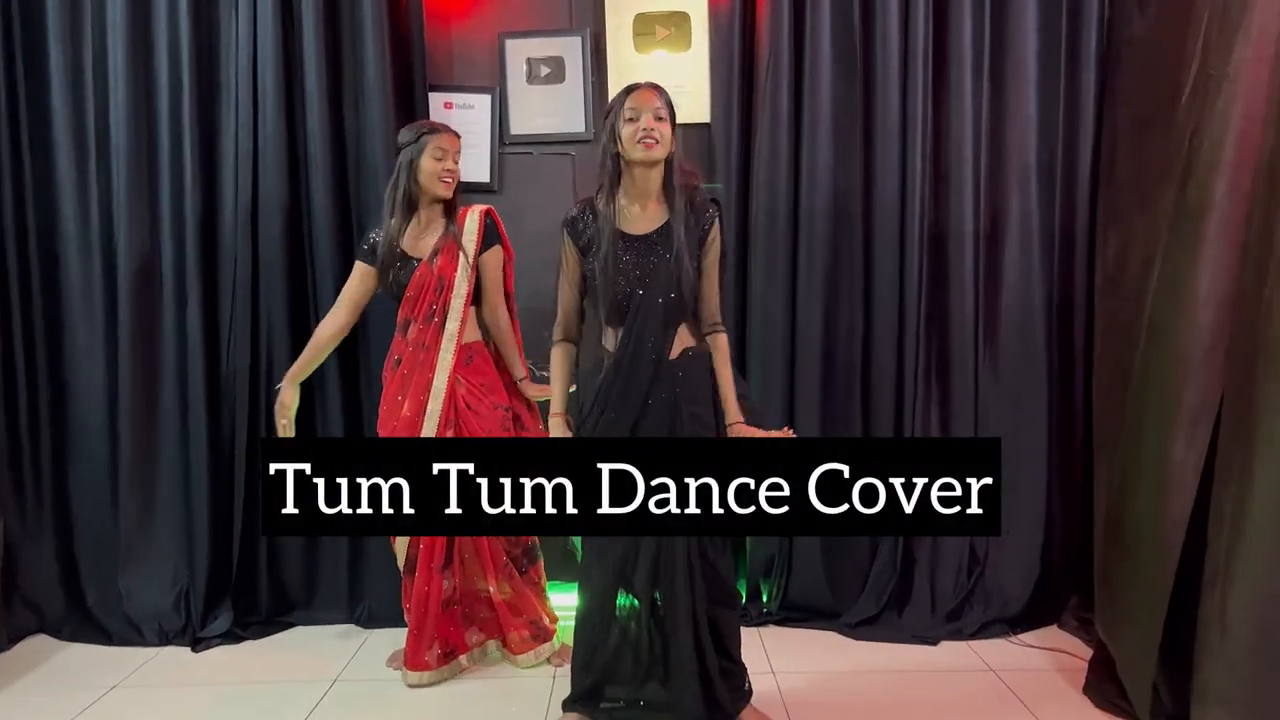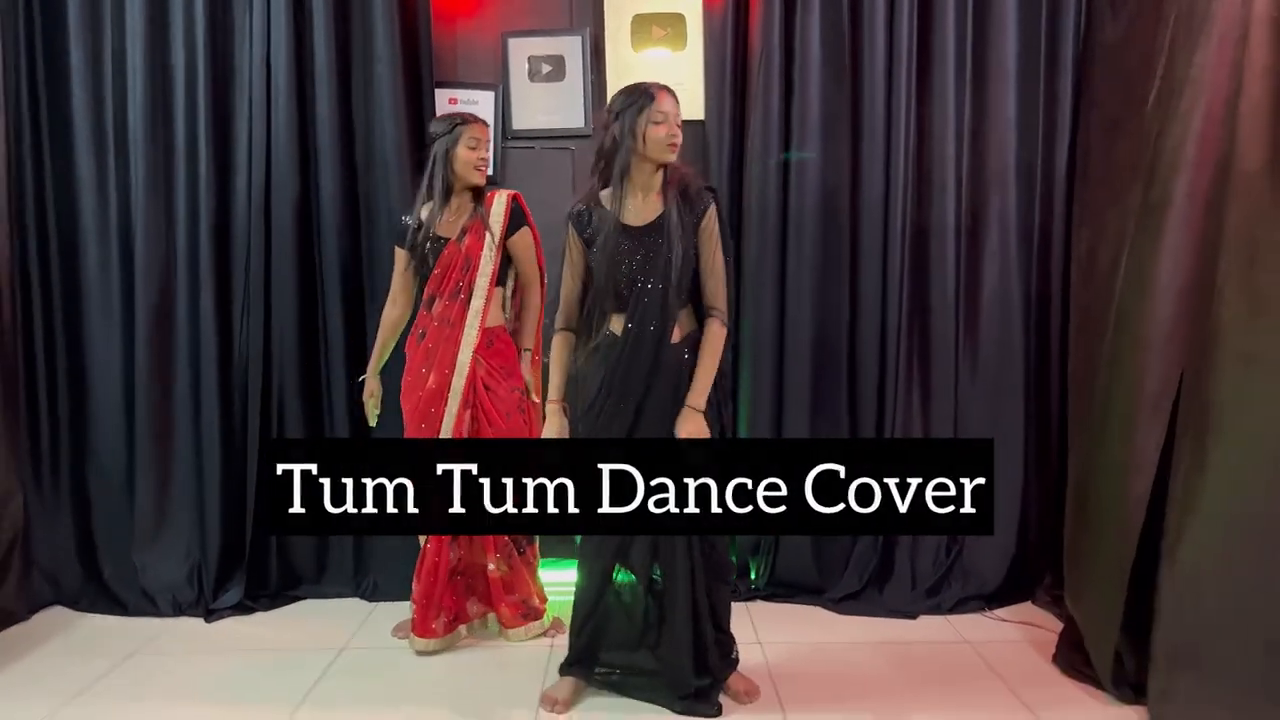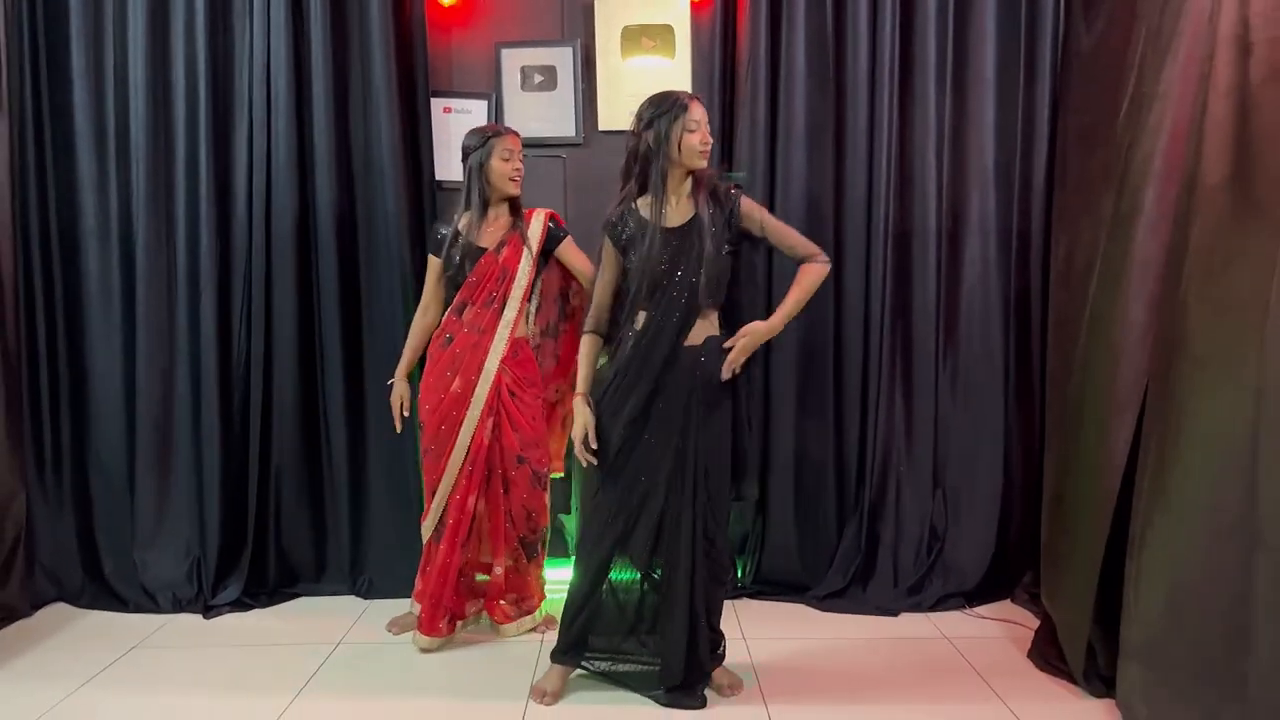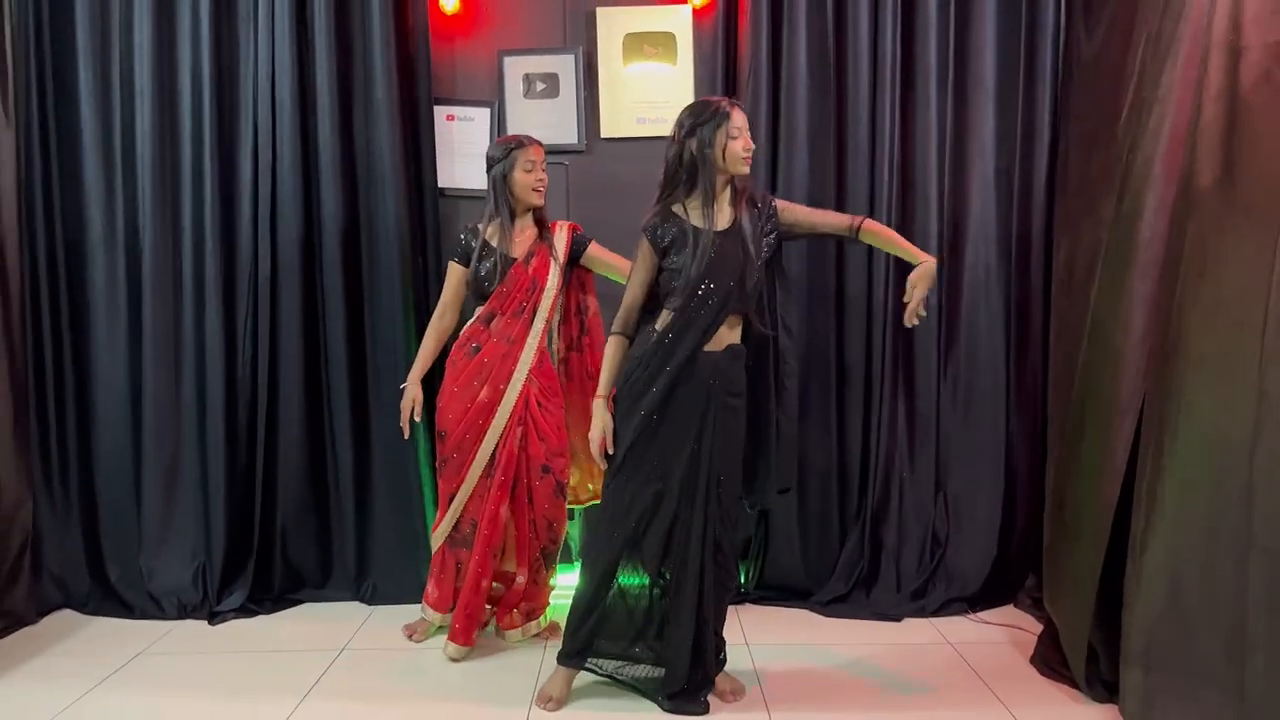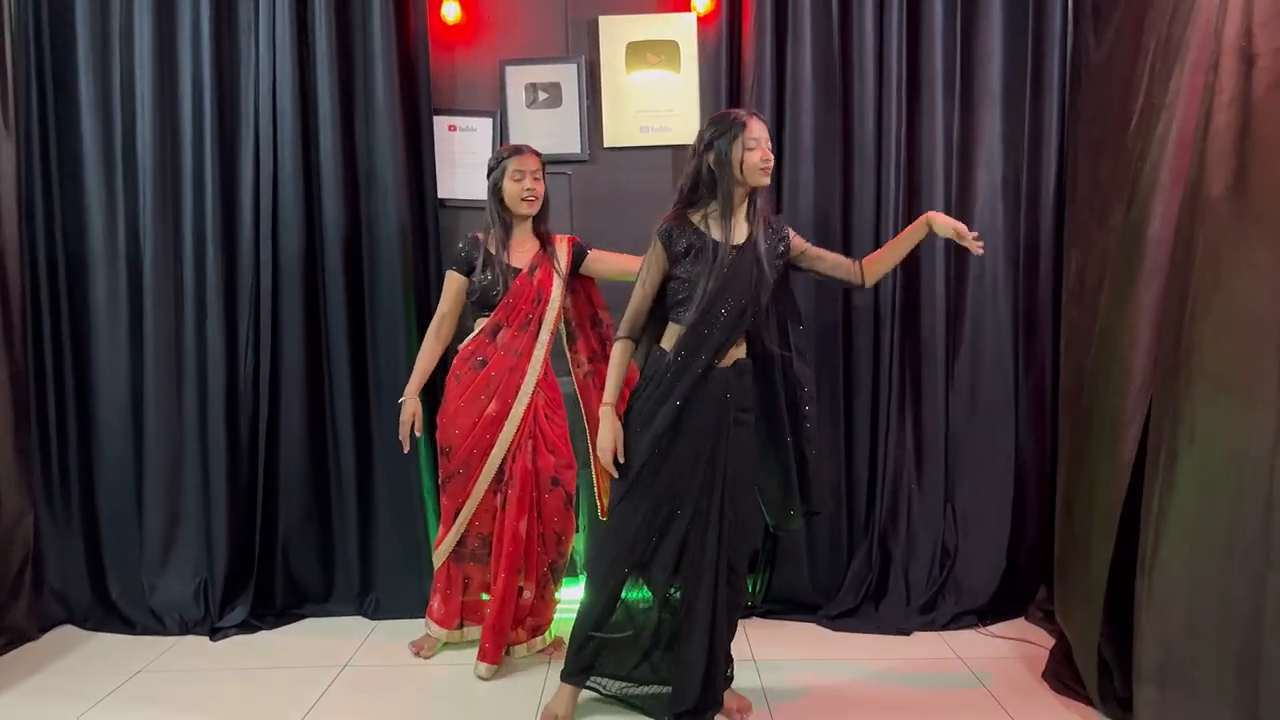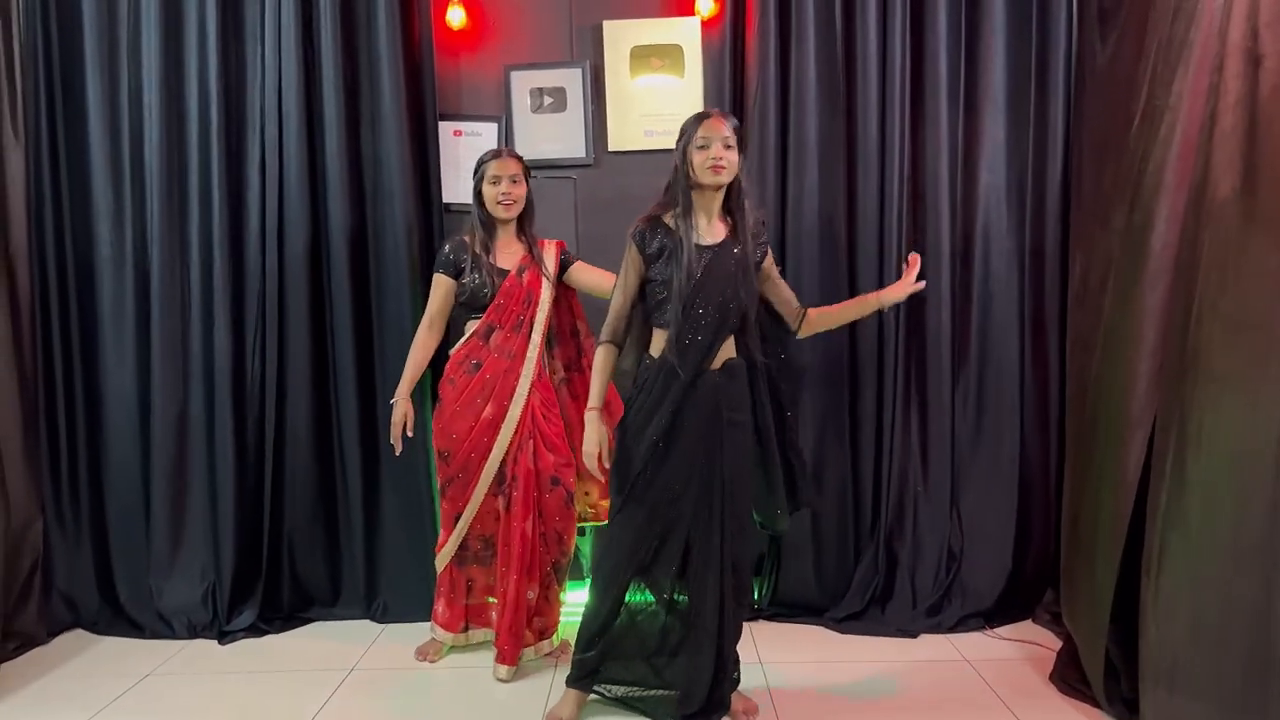
dt=0.3s
person 1, frame 1
left shoulder: (699, 217)
right shoulder: (585, 223)
left elbow: (713, 327)
right elbow: (566, 331)
left wrist: (735, 420)
right wrist: (557, 418)
left hip: (682, 392)
right hip: (609, 395)
left knee: (694, 545)
right knee: (609, 547)
person 1, frame 2
left shoulder: (696, 206)
right shoulder: (589, 215)
left elbow: (716, 313)
right elbow: (567, 321)
left wrist: (697, 406)
right wrist: (555, 406)
left hip: (682, 374)
right hip: (614, 378)
right knee: (608, 525)
left ankle: (711, 661)
right ankle: (583, 662)
person 1, frame 3
left shoulder: (724, 205)
right shoulder: (626, 223)
left elbow: (814, 260)
right elbow: (597, 320)
left wrist: (774, 322)
right wrist: (582, 398)
left hip: (706, 377)
right hip: (635, 378)
left knee: (699, 519)
right knee: (613, 516)
left ankle: (698, 655)
right ankle: (570, 652)
person 1, frame 4
left shoulder: (760, 213)
right shoulder: (666, 224)
left elbow: (855, 225)
right elbow: (625, 320)
left wrist: (921, 260)
right wrist: (601, 401)
left hip: (721, 383)
right hip: (655, 381)
left knee: (708, 525)
right knee: (620, 519)
left ankle: (698, 661)
right ankle: (573, 655)
person 1, frame 5
left shoulder: (771, 236)
right shoulder: (678, 232)
left elbow: (858, 273)
right elbow: (629, 329)
left wrist: (924, 226)
right wrist: (608, 411)
left hip: (732, 400)
right hip: (666, 395)
left knee: (719, 543)
right knee: (627, 538)
person 1, frame 6
left shoulder: (749, 240)
right shoulder: (652, 234)
left elbow: (799, 320)
right elbow: (612, 333)
left wrist: (887, 296)
right wrist: (594, 415)
left hip: (725, 401)
right hip: (659, 399)
left knee: (720, 545)
right knee: (629, 541)
person 2, frame 1
left shoulder: (478, 225)
right shoulder: (383, 239)
left elbow: (495, 310)
right elbow: (341, 316)
left wrist: (522, 379)
right wrist: (293, 377)
left hip: (471, 378)
right hip: (408, 384)
left ankle: (531, 632)
right ankle: (440, 636)
person 2, frame 2
left shoulder: (504, 209)
right shoulder: (416, 222)
left elbow: (531, 287)
right elbow: (398, 303)
left wrist: (528, 355)
right wrist: (373, 370)
left hip: (490, 360)
right hip: (429, 363)
left ankle: (517, 607)
right ankle: (440, 607)
person 2, frame 3
left shoulder: (540, 226)
right shoulder: (449, 233)
left elbow: (594, 280)
right elbow: (429, 309)
right wrist: (401, 374)
left hip: (512, 370)
right hip: (451, 368)
left knee: (517, 485)
right knee: (450, 484)
left ankle: (515, 603)
right ankle: (438, 601)
person 2, frame 4
left shoulder: (562, 239)
right shoulder: (473, 240)
left elbow: (632, 271)
right elbow: (444, 314)
right wrist: (415, 379)
left hip: (532, 380)
right hip: (472, 376)
left knee: (534, 493)
right knee: (466, 490)
left ankle: (520, 608)
right ankle: (447, 604)
person 2, frame 5
left shoulder: (562, 251)
right shoulder: (472, 250)
left elbow: (638, 267)
right elbow: (441, 326)
right wrist: (412, 391)
left hip: (534, 393)
right hip: (474, 389)
left knee: (541, 504)
right knee: (469, 502)
left ankle: (523, 625)
right ankle: (449, 618)
person 2, frame 6
left shoulder: (548, 256)
right shoulder: (459, 252)
left elbow: (617, 285)
right elbow: (431, 326)
right wrist: (403, 392)
left hip: (528, 394)
right hip: (468, 391)
left knee: (541, 506)
right knee: (468, 505)
left ankle: (530, 629)
right ankle: (454, 621)
